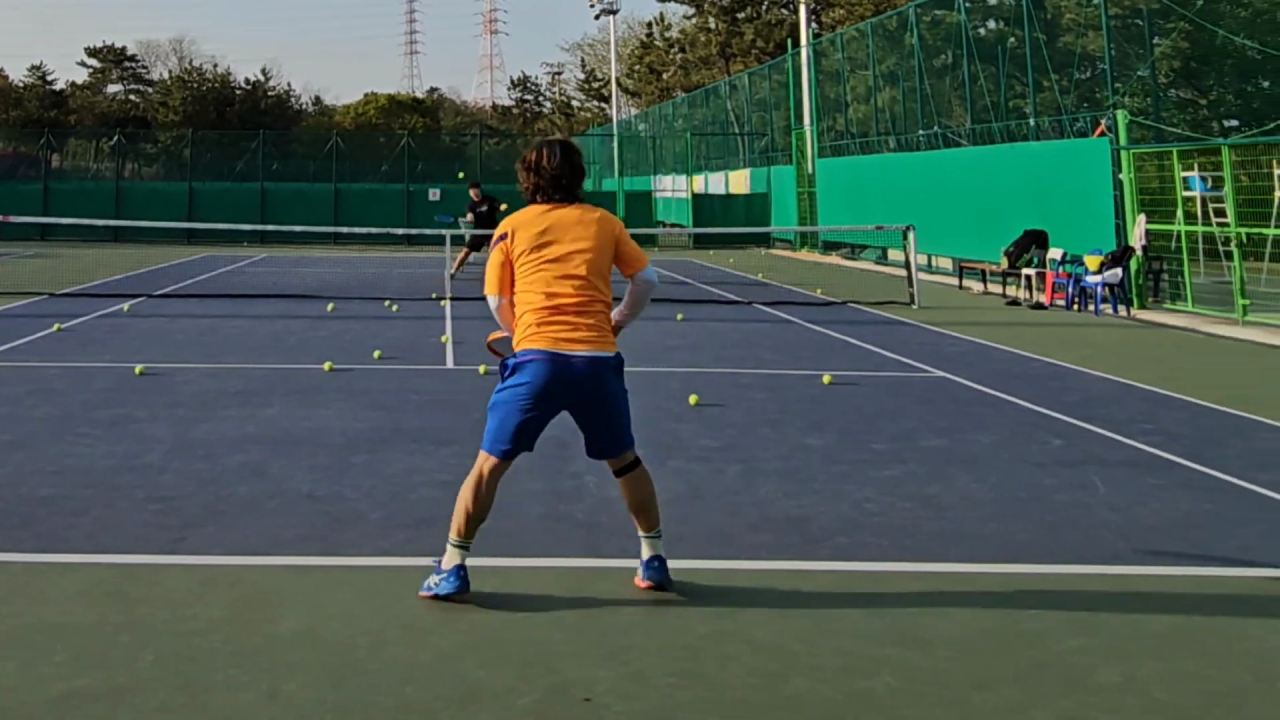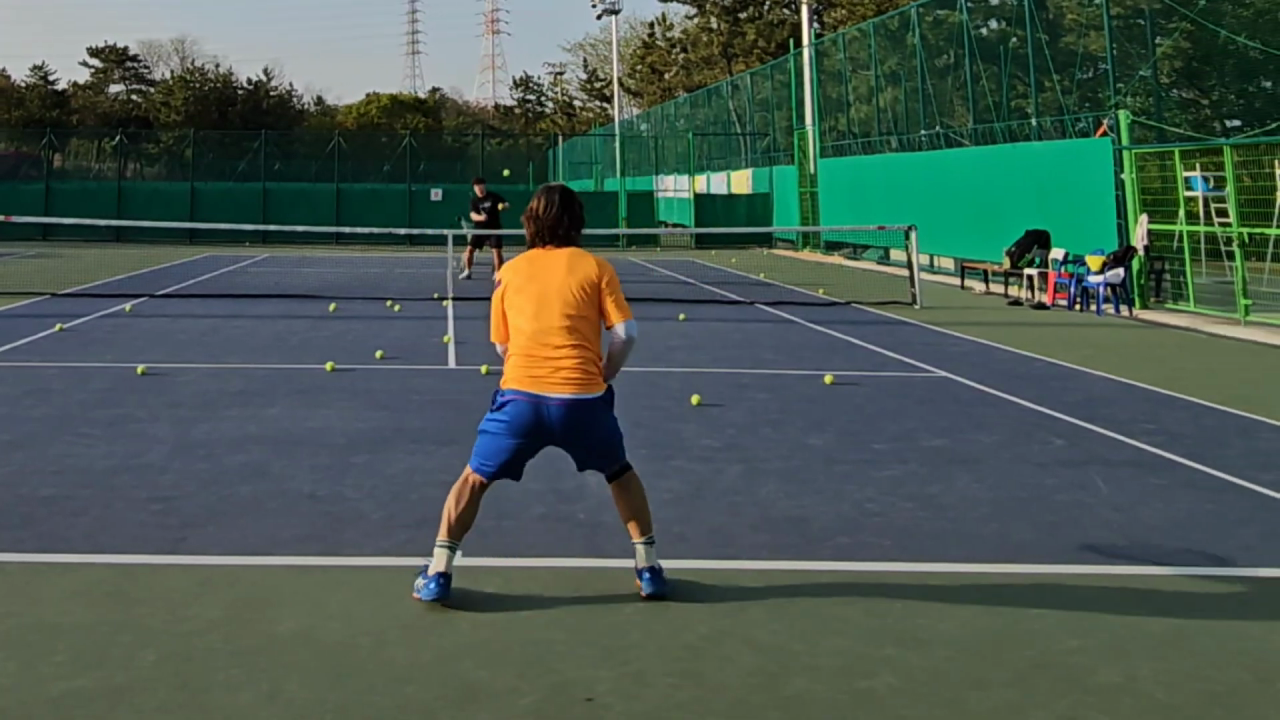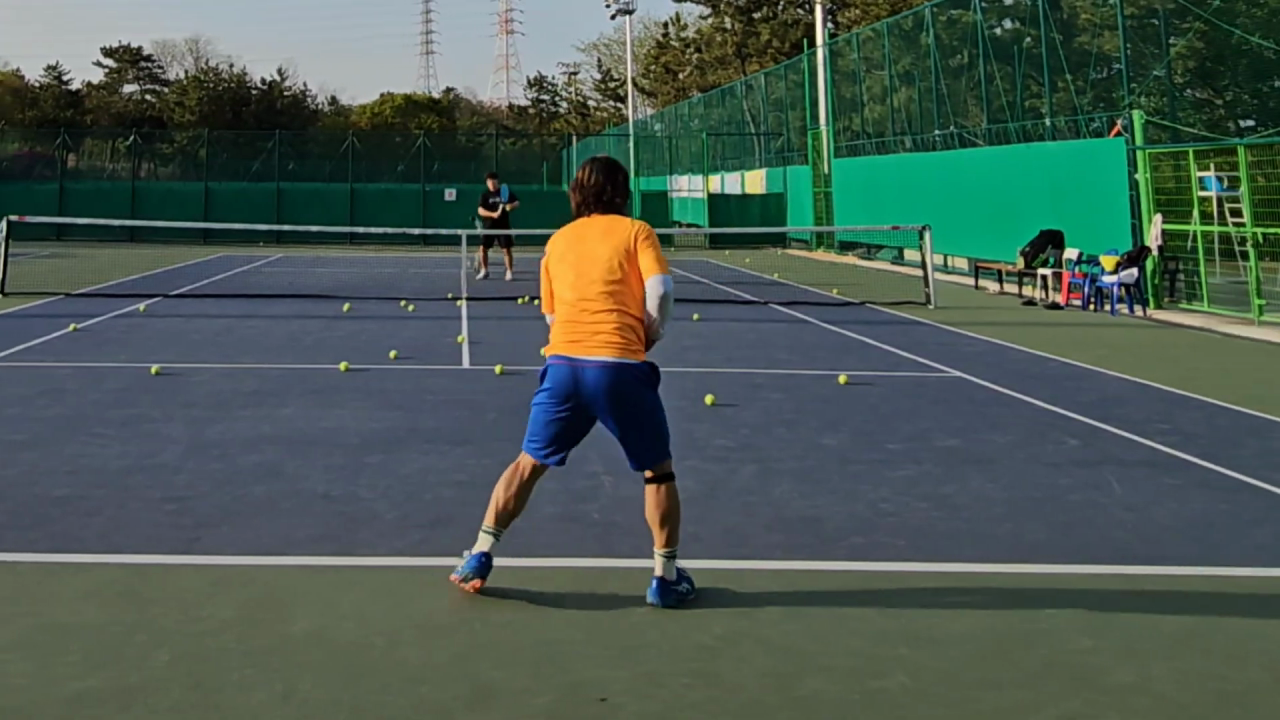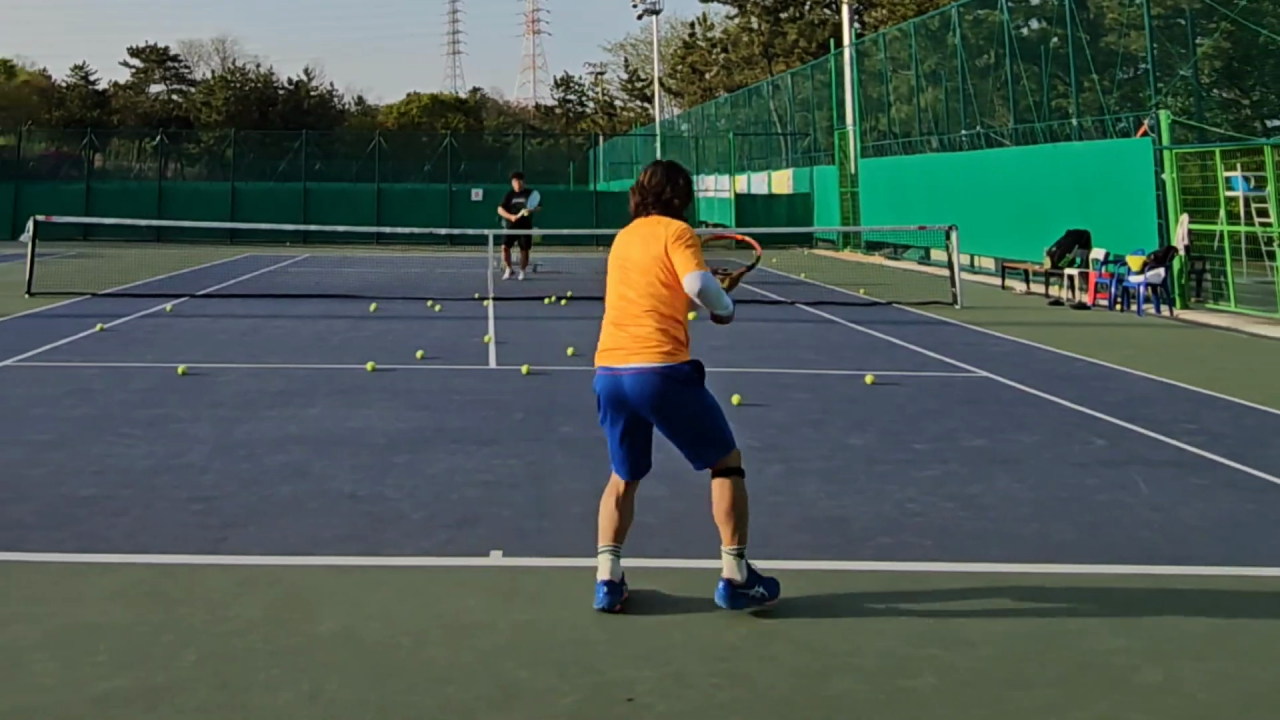
dt=0.2s
person 1, frame 1
left shoulder: (512, 227)
right shoulder: (604, 222)
left elbow: (497, 301)
right elbow: (648, 279)
right wrist: (618, 321)
left hip: (538, 359)
right hip: (596, 362)
left knee: (490, 464)
right knee: (624, 458)
left ankle: (453, 567)
right ankle: (653, 559)
person 1, frame 2
left shoulder: (509, 272)
right shoulder: (596, 267)
left elbow: (502, 348)
right elbow: (625, 334)
right wrist: (604, 373)
left hip: (522, 396)
right hip: (582, 399)
left knee: (474, 479)
right knee: (619, 471)
left ankle: (438, 572)
right ankle: (648, 568)
person 1, frame 3
left shoulder: (557, 241)
right shoulder: (637, 231)
right elbow: (660, 290)
right wrist: (651, 332)
left hip: (564, 364)
right hip: (621, 368)
left knee: (528, 464)
right knee: (659, 470)
left ankle: (480, 555)
right ankle: (666, 575)
person 1, frame 4
left shoulder: (622, 240)
right shoulder: (676, 231)
right elbow: (699, 285)
left wrist: (709, 295)
right wrist: (723, 306)
left hip: (609, 372)
right hip: (661, 372)
left knee: (623, 478)
right knee: (726, 463)
left ankle: (607, 579)
right ankle: (736, 577)
